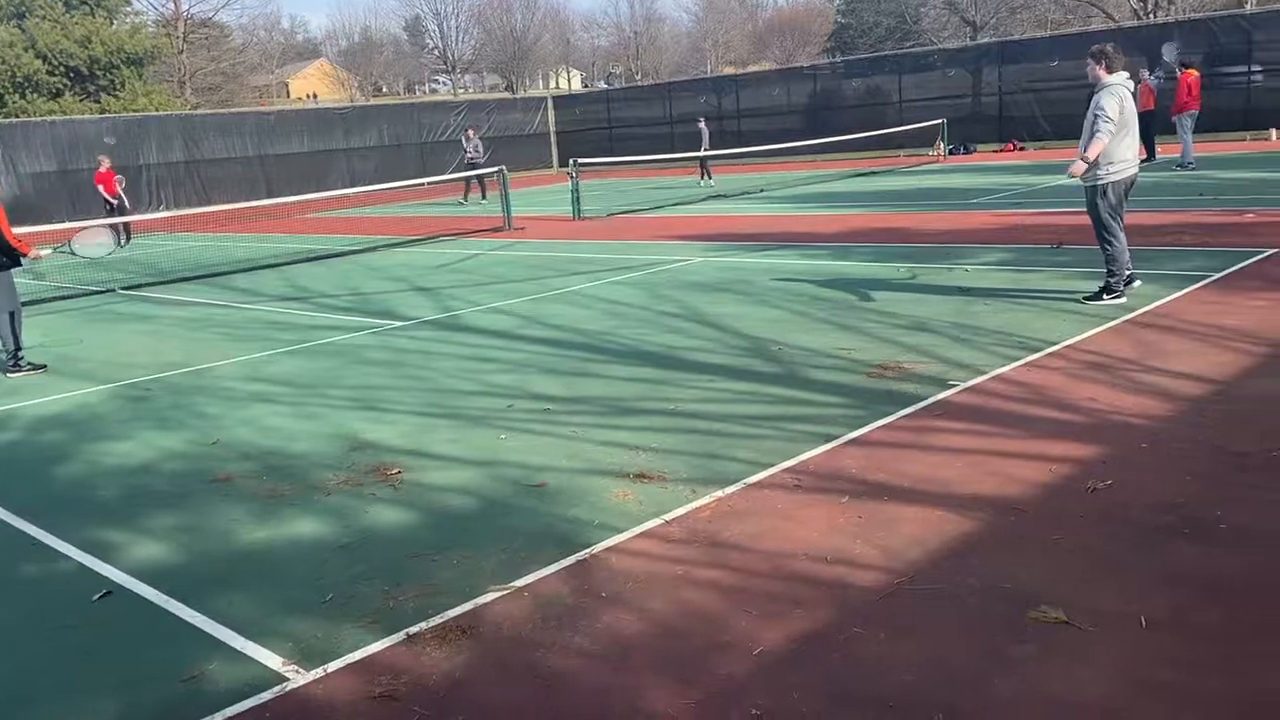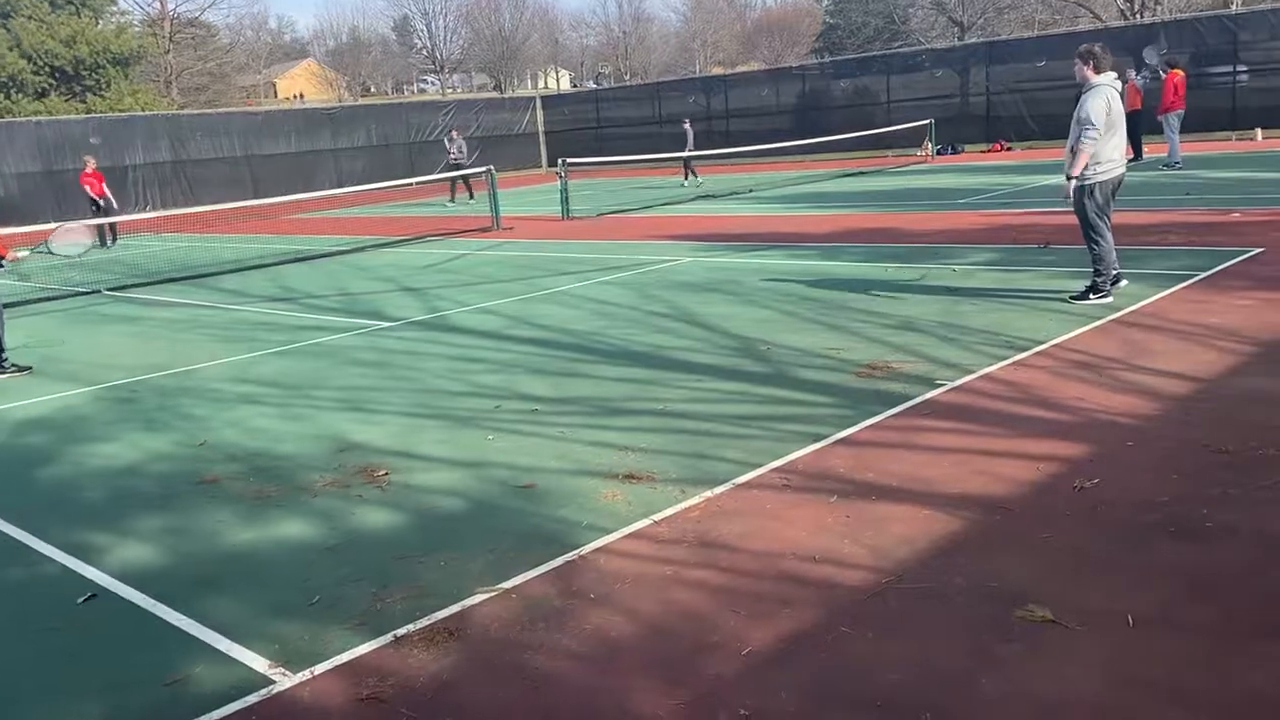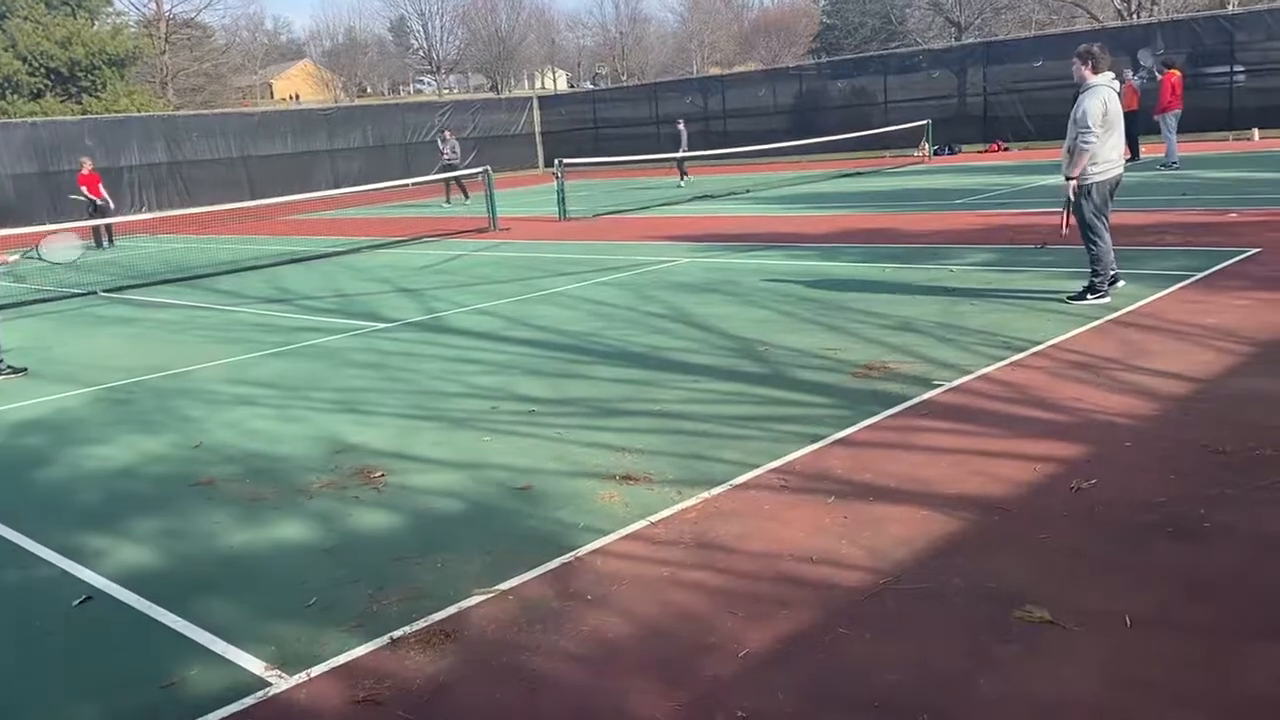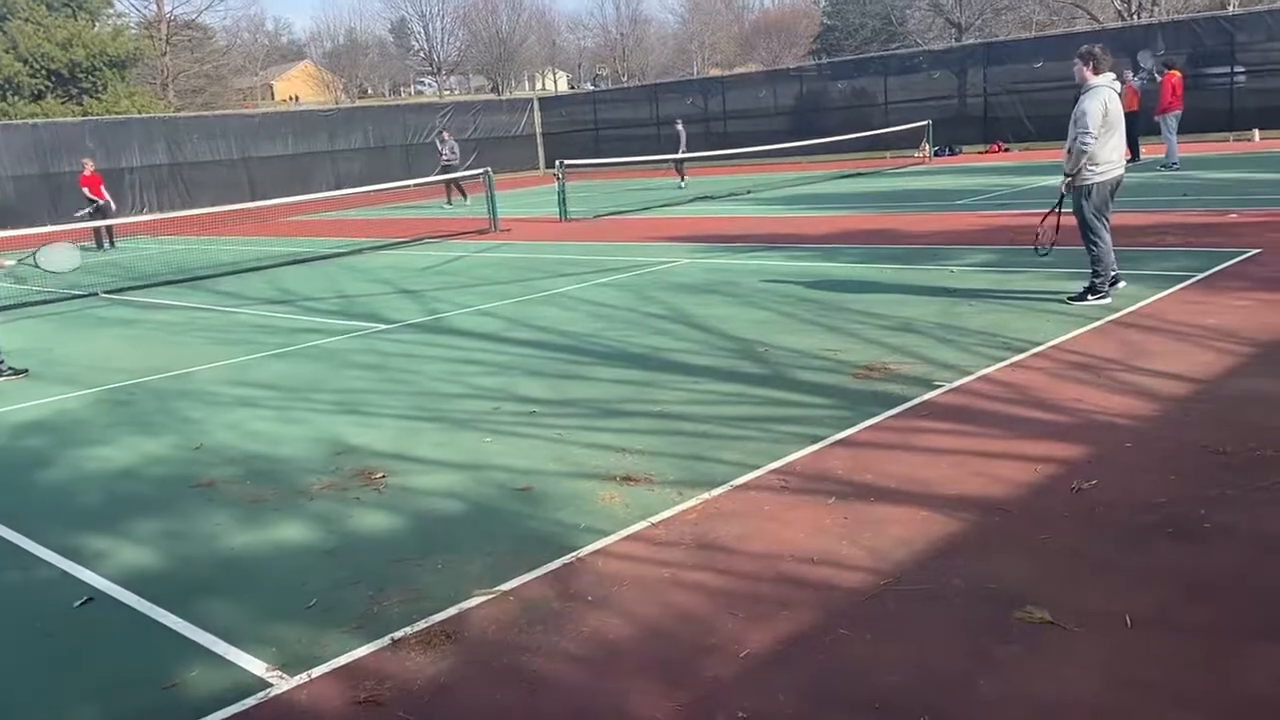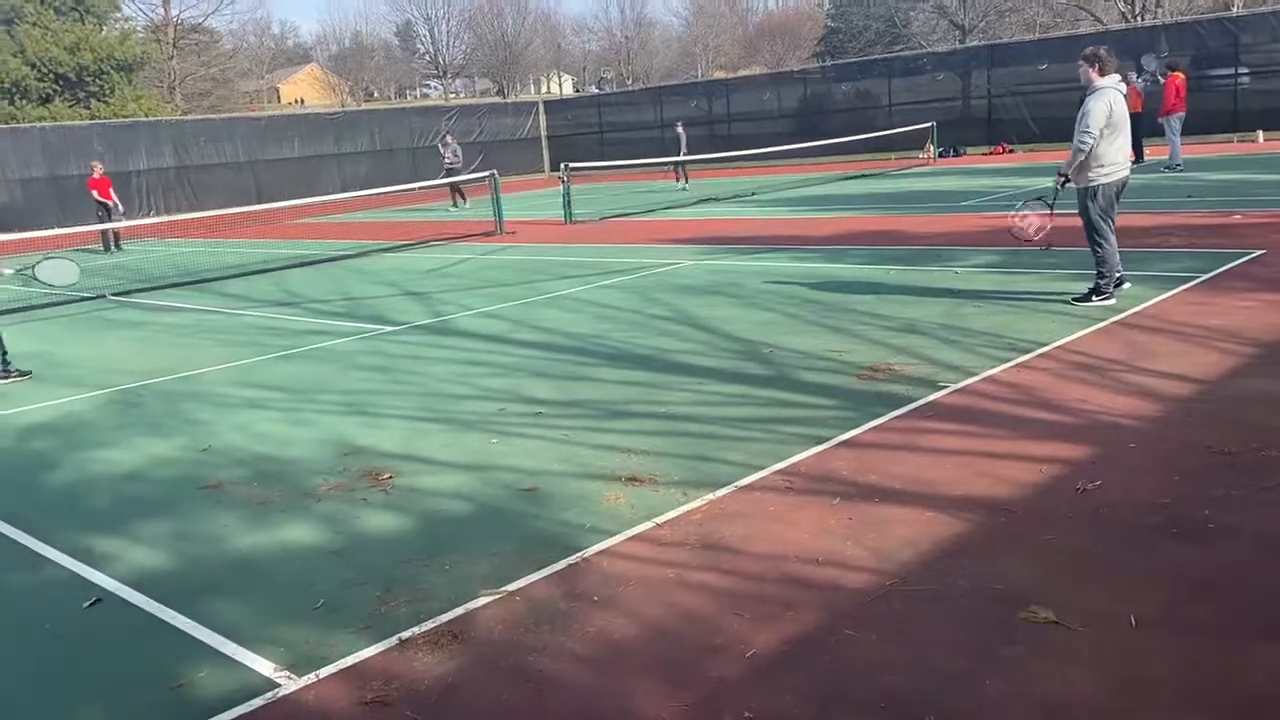
dt=0.1s
person 1, frame 1
left shoulder: (1109, 94)
right shoulder: (1116, 90)
left elbow: (1104, 132)
left wrist: (1084, 160)
right wrist: (1087, 161)
left hip: (1108, 175)
right hip: (1116, 171)
left knee: (1109, 231)
right knee: (1113, 229)
left ankle: (1114, 289)
right ankle: (1125, 275)
person 1, frame 2
left shoulder: (1097, 95)
right shoulder: (1104, 90)
left elbow: (1090, 138)
left wrist: (1073, 174)
right wrist: (1077, 172)
left hip: (1095, 175)
right hip: (1105, 171)
left knee: (1096, 231)
right knee: (1100, 229)
left ankle: (1101, 288)
right ankle: (1112, 274)
person 1, frame 3
left shoulder: (1094, 96)
right shoulder: (1103, 91)
left elbow: (1086, 141)
left wrist: (1072, 176)
right wrist: (1076, 173)
left hip: (1093, 176)
right hip: (1103, 171)
left knee: (1094, 231)
right knee: (1097, 229)
left ankle: (1098, 288)
right ankle: (1109, 275)
person 1, frame 4
left shoulder: (1094, 97)
right shoulder: (1103, 92)
left elbow: (1085, 142)
left wrist: (1069, 173)
right wrist: (1074, 171)
left hip: (1093, 176)
right hip: (1104, 172)
left knee: (1094, 232)
right knee: (1098, 230)
left ankle: (1099, 289)
right ankle: (1110, 276)
person 1, frame 5
left shoulder: (1100, 99)
right shoulder: (1110, 93)
left elbow: (1084, 143)
left wrist: (1065, 172)
right wrist: (1073, 170)
left hip: (1099, 177)
right hip: (1109, 173)
left knee: (1099, 233)
right knee: (1103, 231)
left ankle: (1104, 289)
right ankle: (1115, 276)
